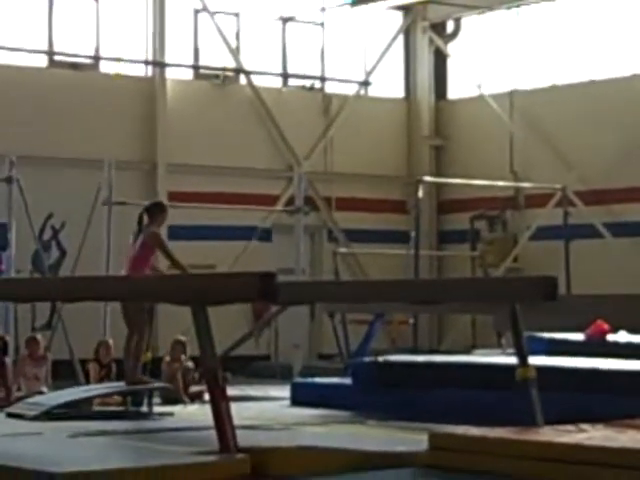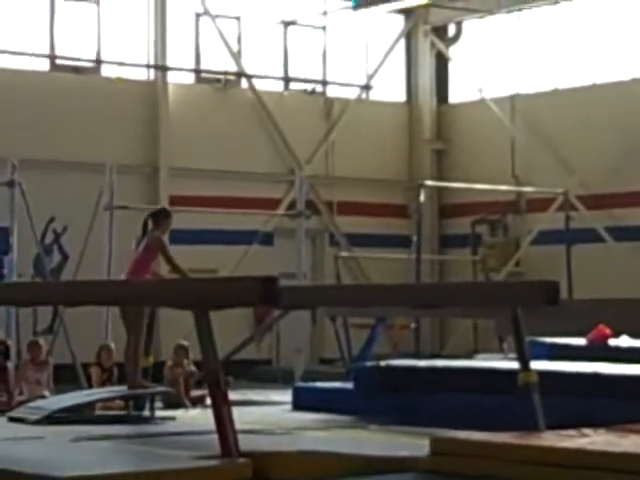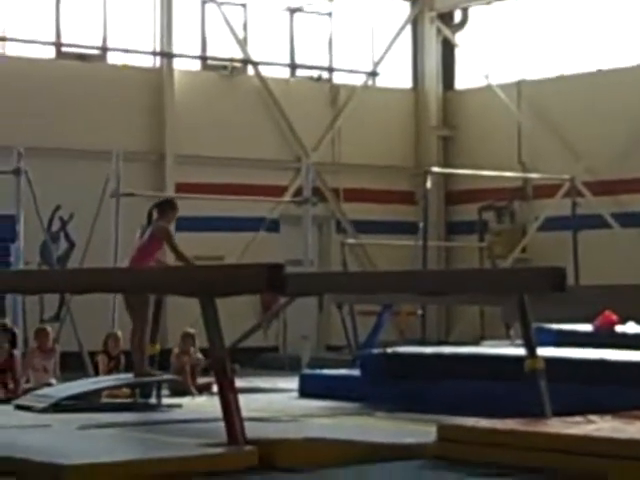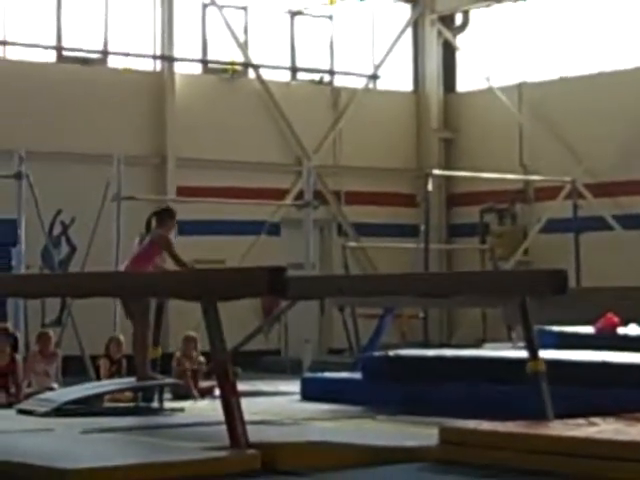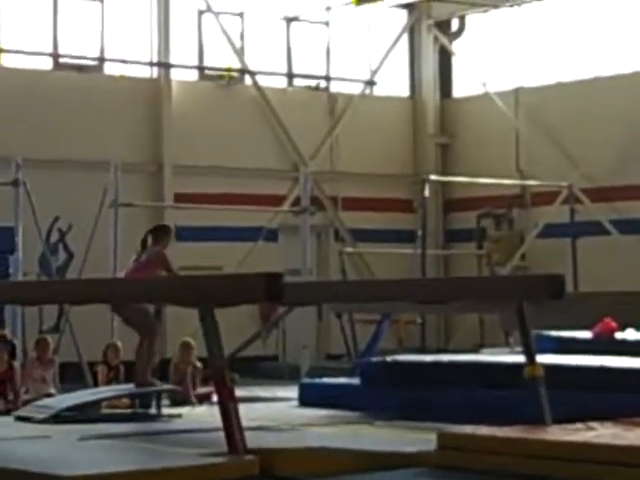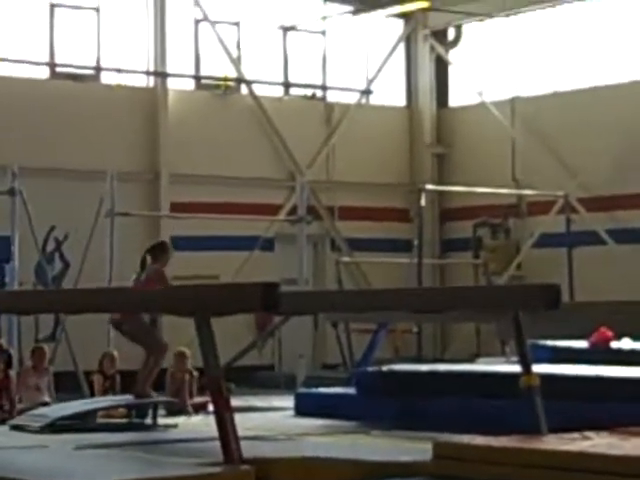
dt=0.2s
person 1, frame 1
left shoulder: (141, 232)
right shoulder: (153, 234)
right elbow: (171, 259)
right wrist: (189, 275)
left knee: (133, 331)
right knee: (142, 331)
left ankle: (130, 374)
right ankle: (135, 374)
person 1, frame 2
left shoulder: (145, 238)
right shoulder: (157, 239)
right elbow: (172, 265)
left knee: (132, 336)
right knee: (137, 336)
left ankle: (132, 378)
right ankle: (135, 379)
person 1, frame 3
left shoulder: (150, 227)
right shoulder: (163, 229)
right elbow: (178, 254)
left knee: (138, 323)
right knee: (142, 323)
left ankle: (139, 366)
right ankle: (142, 367)
person 1, frame 4
left shoulder: (149, 236)
right shoulder: (162, 236)
right elbow: (178, 261)
left knee: (139, 327)
right knee: (143, 326)
left ankle: (142, 370)
right ankle: (144, 370)
person 1, frame 5
left shoulder: (145, 252)
right shoulder: (158, 254)
left elbow: (153, 277)
right elbow: (174, 277)
left knee: (147, 333)
right knee: (151, 332)
left ankle: (142, 375)
right ankle: (144, 376)
person 1, frame 6
left shoulder: (145, 270)
right shoulder: (157, 272)
left hip: (120, 317)
right hip: (130, 316)
left knee: (153, 348)
right knee: (160, 348)
left ankle: (140, 388)
right ankle: (142, 388)
